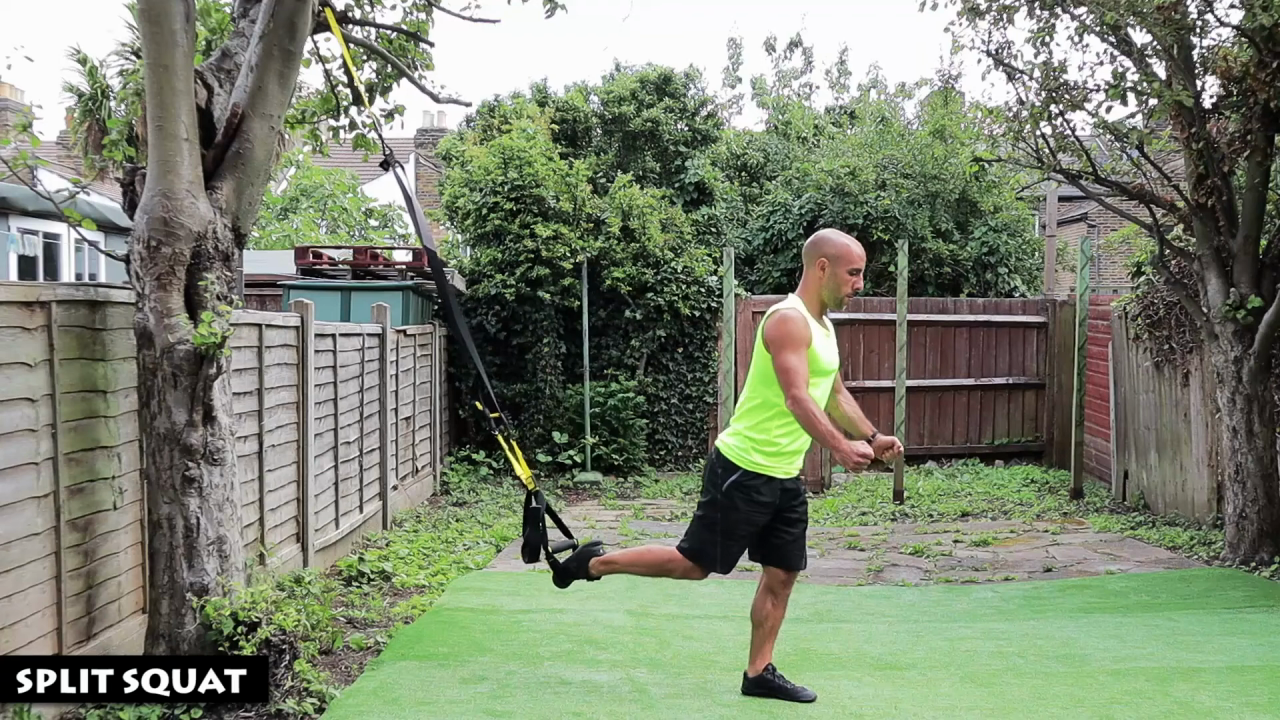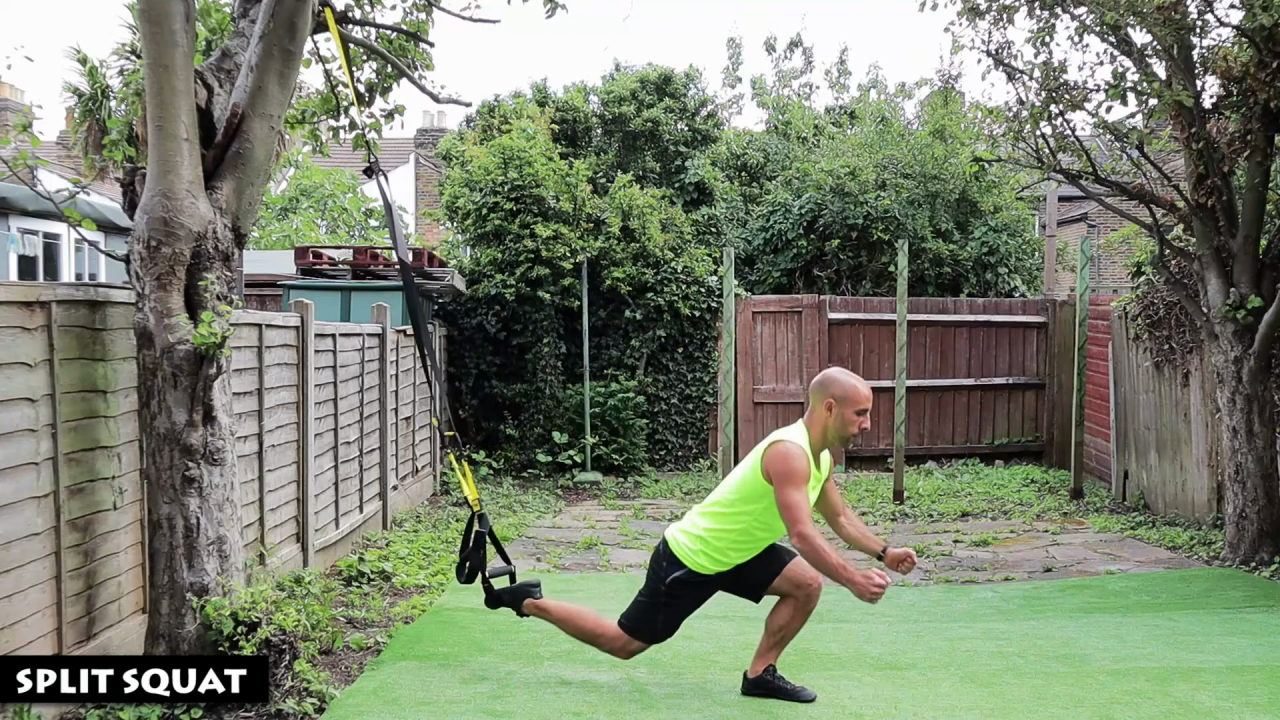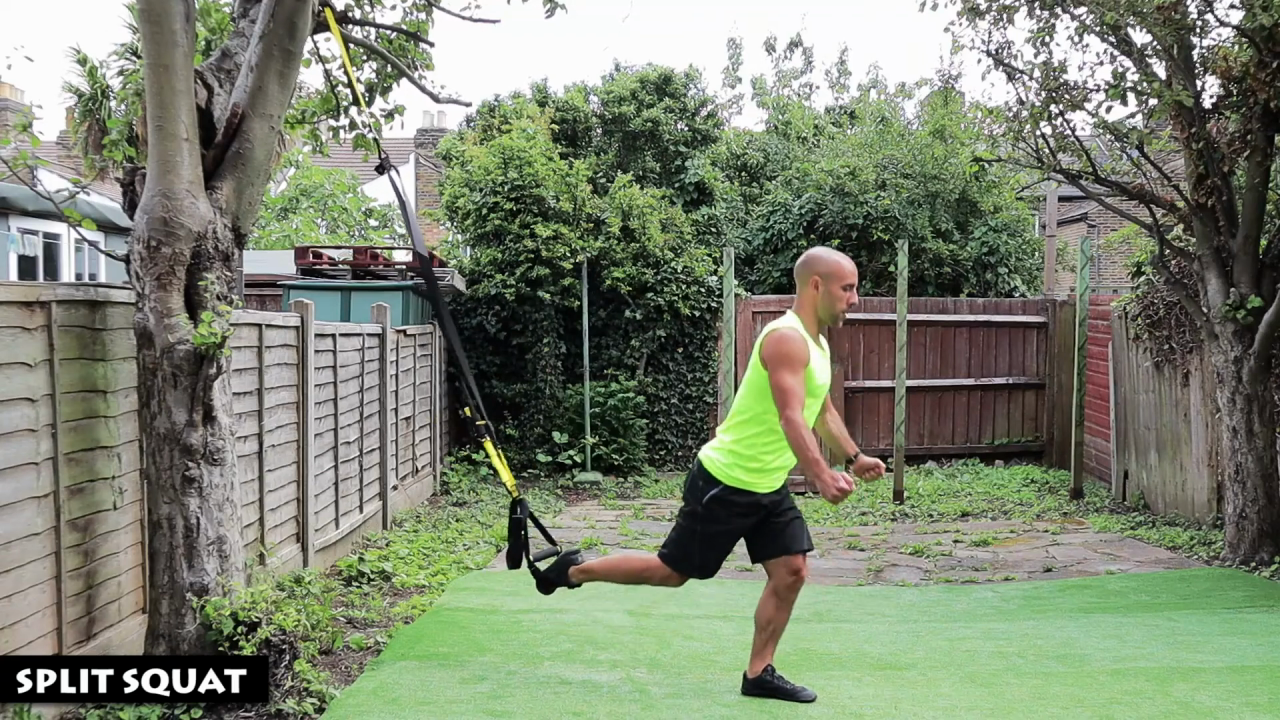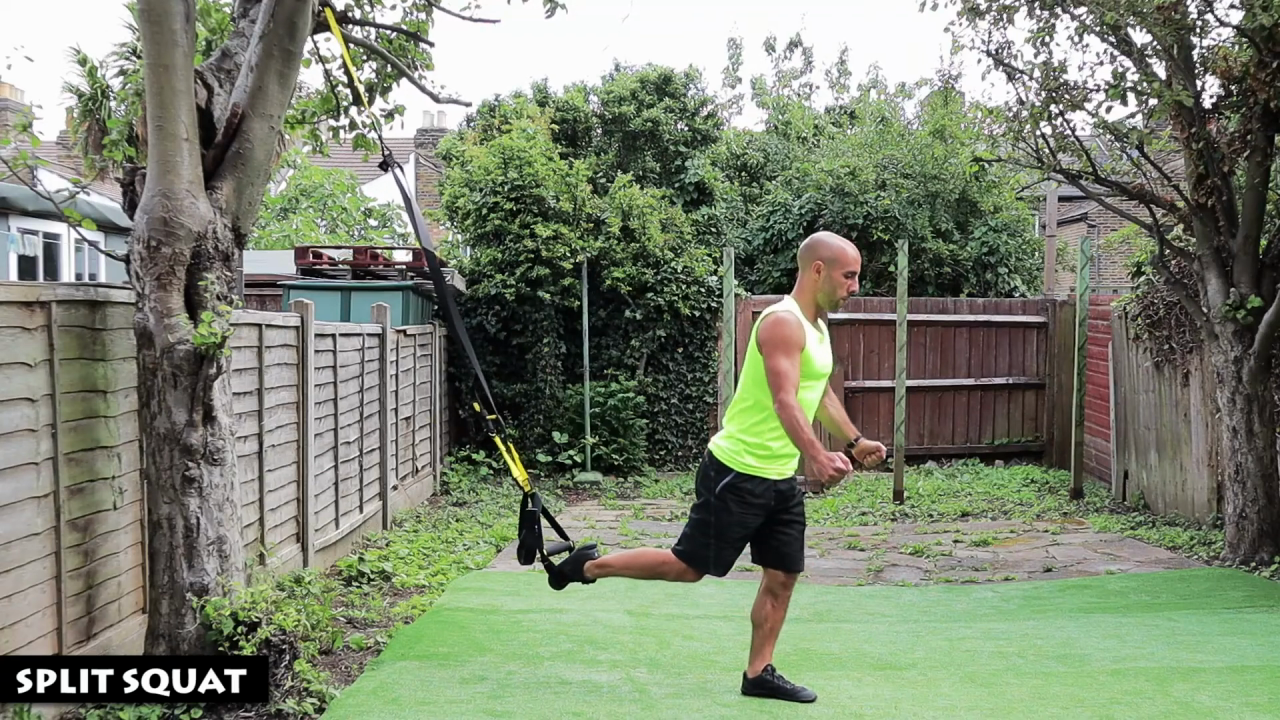
dt=1s
person 1, frame 1
left shoulder: (822, 325)
right shoulder: (788, 319)
left elbow: (836, 395)
right elbow: (796, 398)
left wrist: (873, 436)
right wrist: (841, 447)
left hip: (783, 475)
right hip: (743, 470)
left knee: (782, 574)
right knee: (691, 563)
left ankle: (759, 673)
right ankle: (593, 562)
person 1, frame 2
left shoulder: (819, 454)
right shoulder: (790, 453)
left elbow: (840, 518)
right elbow: (802, 535)
left wrist: (884, 552)
right wrist: (855, 580)
left hip: (730, 554)
right hip: (691, 560)
left knee: (807, 585)
right knee: (623, 642)
left ankle: (759, 674)
right ankle: (530, 601)
person 1, frame 3
left shoulder: (815, 341)
right shoulder: (785, 337)
left elbow: (822, 408)
right elbow: (791, 418)
left wrist: (855, 456)
right wrist: (823, 477)
left hip: (767, 485)
right hip: (724, 482)
left knee: (791, 570)
right knee: (670, 570)
left ankle: (759, 674)
right ankle: (572, 569)
person 1, frame 4
left shoulder: (817, 328)
right shoulder: (783, 322)
left elbow: (824, 398)
right elbow: (785, 402)
left wrist: (857, 442)
right wrist: (818, 458)
left hip: (779, 477)
right hip: (737, 473)
left knee: (783, 575)
right knee: (686, 566)
left ankle: (758, 673)
right ankle: (588, 565)
